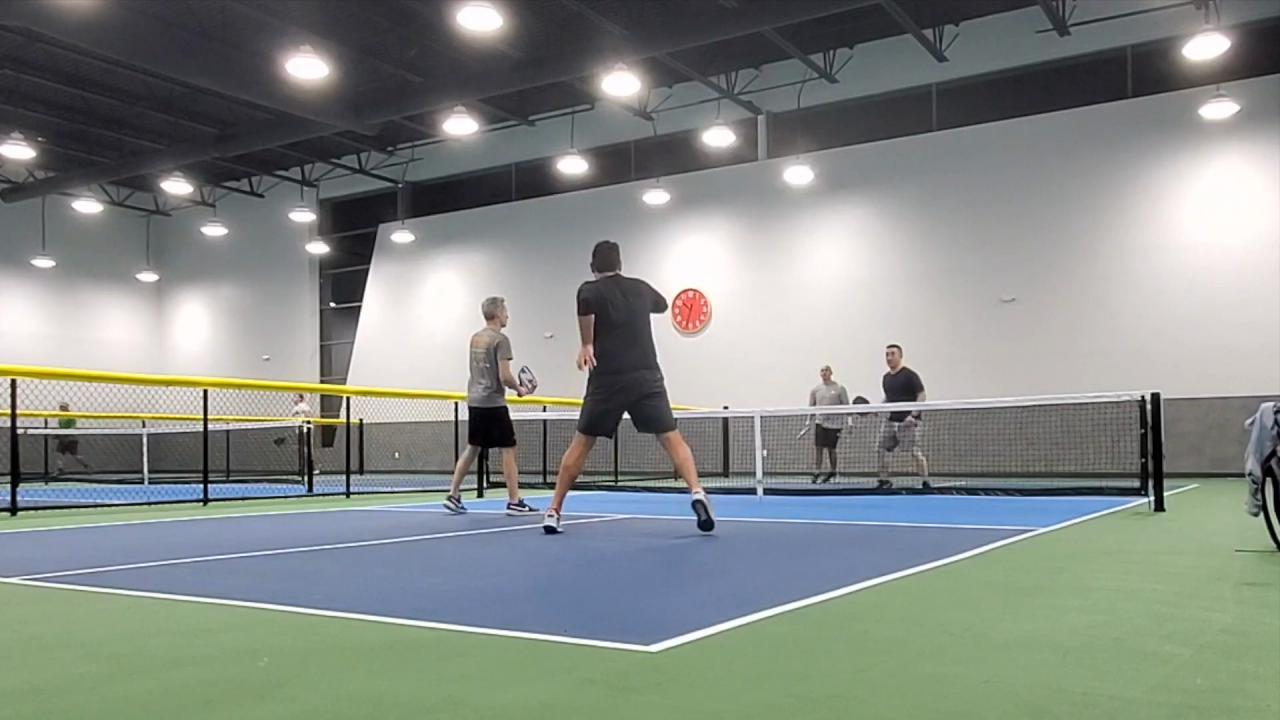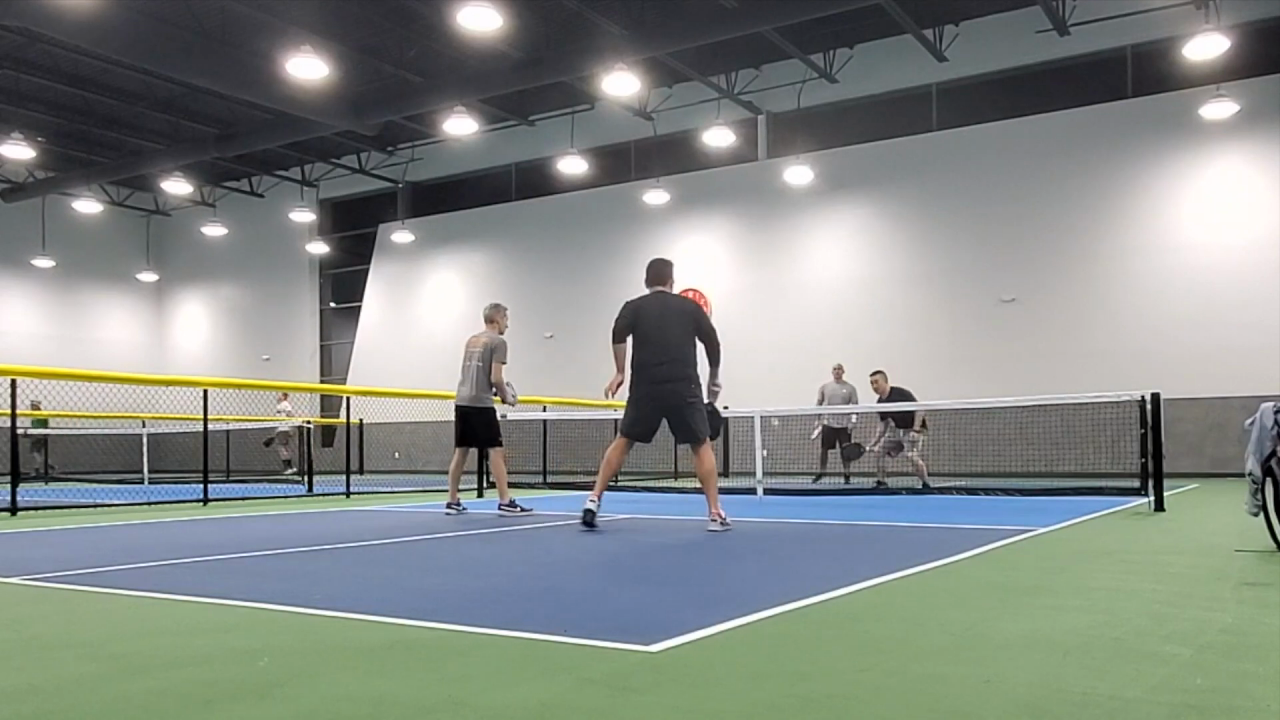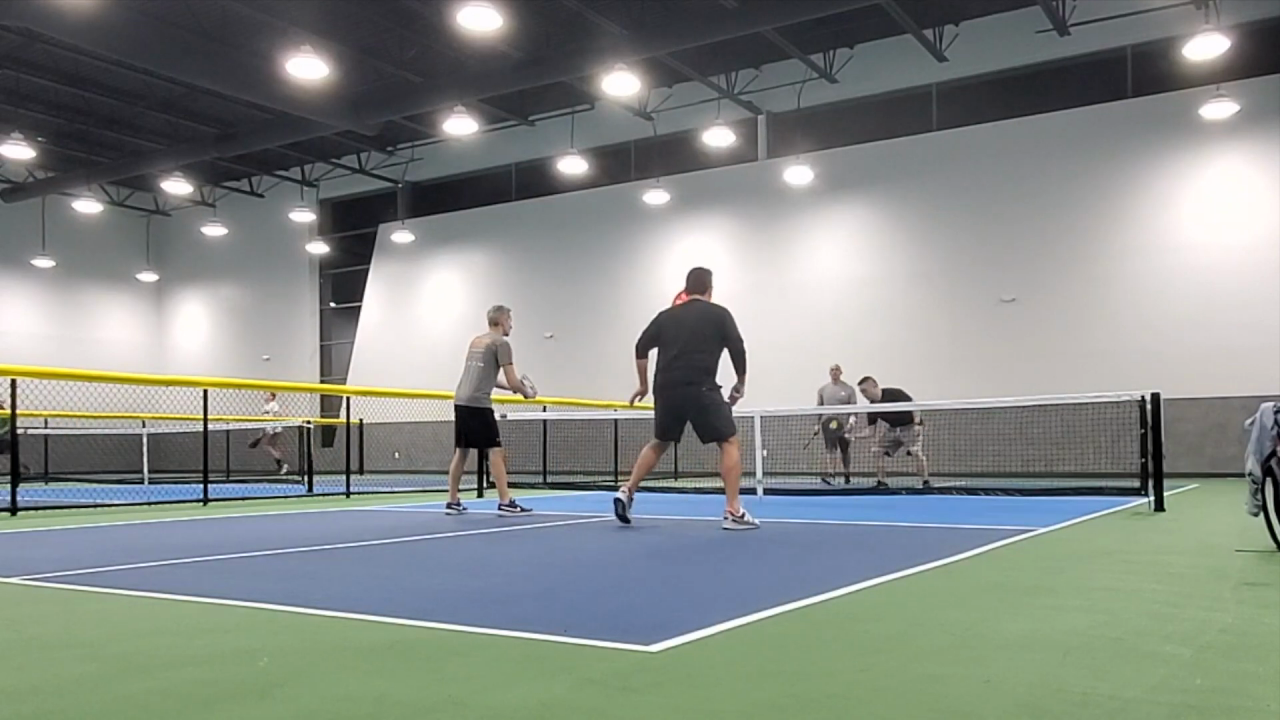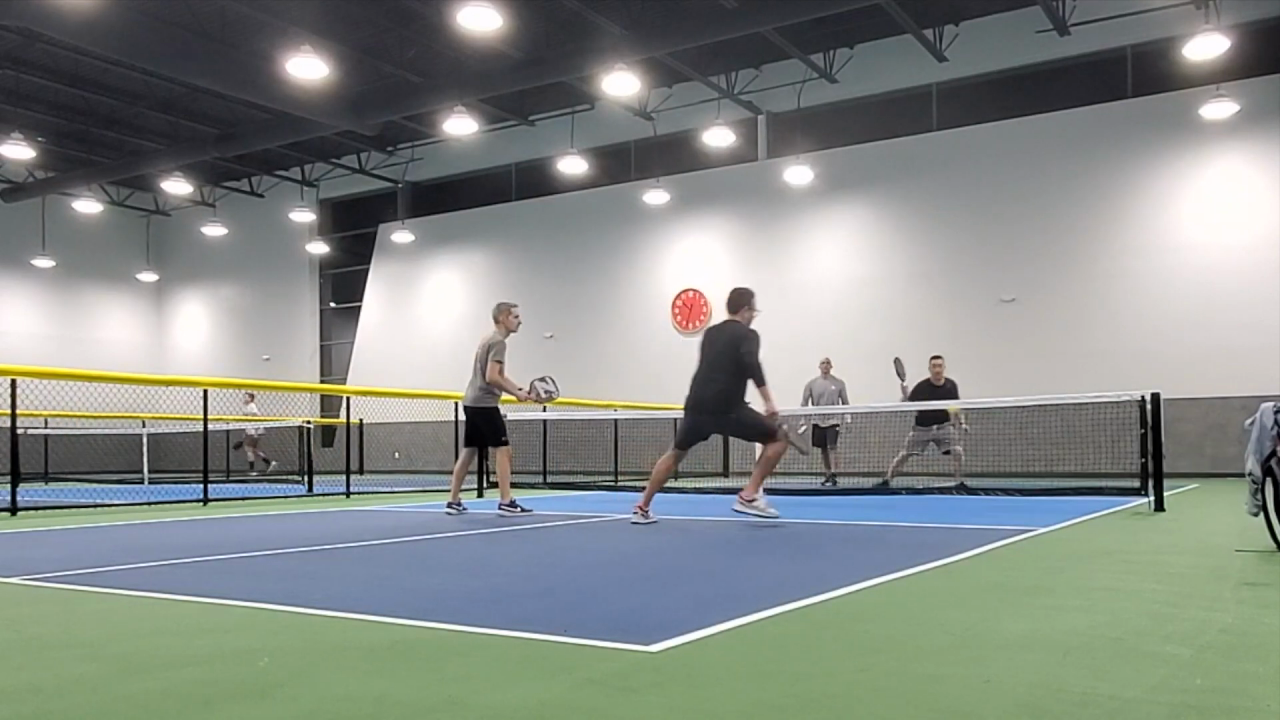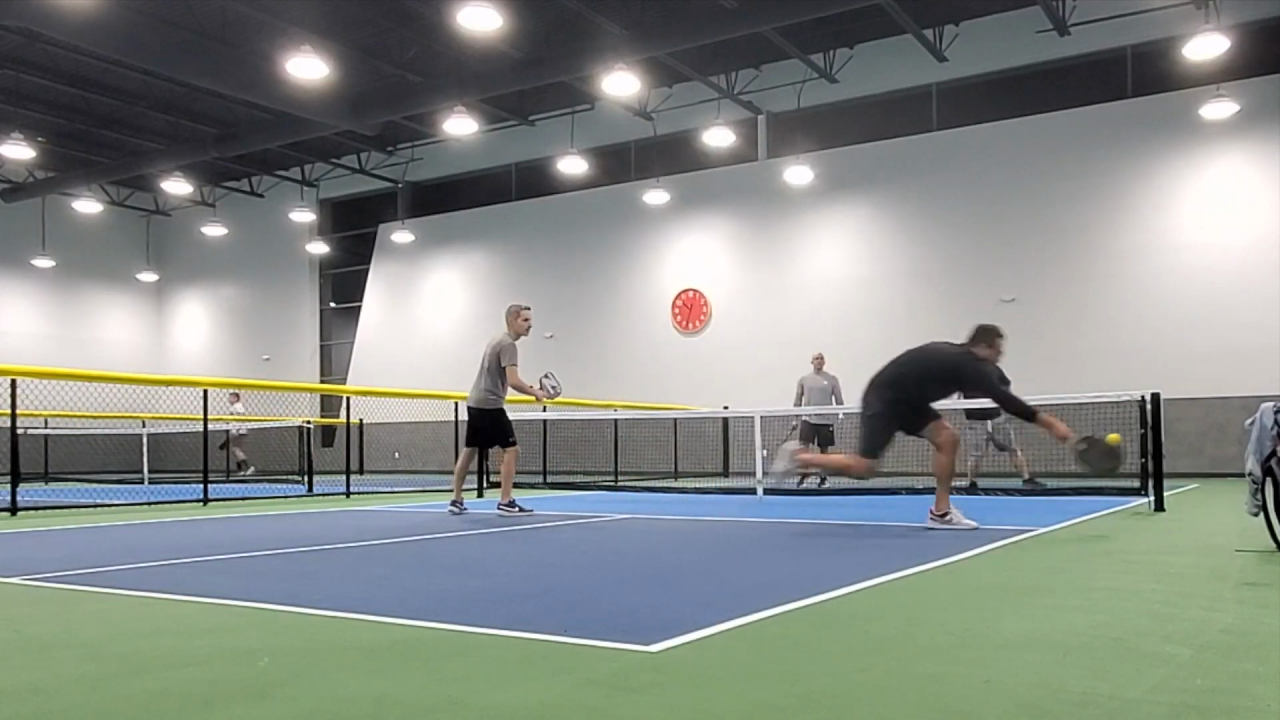
dt=0.5s
person 1, frame 1
left shoulder: (591, 289)
right shoulder: (640, 288)
left elbow: (585, 303)
right elbow: (662, 304)
left wrist: (586, 345)
left hip: (606, 380)
right hip: (646, 377)
left knee: (582, 443)
right knee: (672, 438)
left ankle: (554, 512)
right ankle: (697, 493)
person 1, frame 2
left shoulder: (634, 307)
right shoulder: (689, 307)
left elbow: (619, 335)
right elbow: (712, 342)
left wrist: (620, 373)
right wrist: (714, 377)
left hip: (645, 388)
right hip: (684, 387)
left knee: (622, 443)
right knee: (702, 447)
left ankle: (594, 499)
right ankle: (715, 514)
person 1, frame 3
left shoulder: (666, 316)
right shoulder: (718, 313)
left elbow: (642, 347)
right elbow: (737, 348)
left wrist: (643, 384)
right wrist: (740, 383)
left hip: (666, 388)
right hip: (700, 388)
left knee: (659, 443)
right knee: (730, 443)
left ankle: (627, 491)
right ankle: (733, 511)
person 1, frame 4
left shoulder: (711, 334)
right shoulder: (747, 334)
right elbow: (751, 364)
right wrist: (768, 401)
left hip: (698, 405)
right hip: (726, 408)
left knee: (675, 454)
right knee: (779, 439)
left ankle: (642, 507)
right ankle: (748, 497)
person 1, frame 5
left shoulder: (950, 353)
right shoulder: (970, 366)
left elbow: (916, 364)
right elbow: (1005, 400)
right wrist: (1050, 423)
left hip: (905, 400)
right hip: (882, 398)
left knee: (948, 440)
right knee: (863, 467)
left ankle: (941, 512)
right ankle: (797, 456)
person 2, frame 1
left shoulder: (475, 338)
right shoulder: (500, 339)
right elbow: (505, 375)
left wrist: (511, 385)
right wrist: (518, 388)
left hip: (474, 402)
right hip: (493, 404)
left knee: (472, 449)
right knee: (508, 450)
left ankle: (453, 495)
right ankle: (514, 502)
person 2, frame 2
left shoulder: (471, 341)
right shoulder: (497, 342)
right elbow: (496, 378)
left wrist: (497, 392)
right wrist: (506, 396)
left hip: (462, 402)
right hip: (480, 404)
left knee: (461, 451)
right knee: (496, 451)
left ankle: (453, 501)
right ankle: (505, 502)
person 2, frame 3
left shoulder: (476, 341)
right shoulder: (501, 343)
right elbow: (512, 380)
left wrist: (516, 388)
right wrist: (527, 392)
left hip: (461, 401)
right hip: (478, 404)
left knee: (461, 451)
right knee: (495, 451)
left ankle: (452, 501)
right ankle: (505, 502)
person 2, frame 4
left shoulder: (490, 340)
right shoulder: (498, 342)
right elbow: (491, 377)
left wrist: (522, 390)
right wrist: (515, 393)
left hip: (472, 402)
right hip: (485, 404)
left knee: (469, 452)
right knee: (503, 450)
left ankle: (453, 501)
right ankle: (506, 502)
person 2, frame 5
left shoulder: (498, 341)
right shoulder: (508, 345)
right elbow: (513, 381)
left wrist: (531, 388)
right wrist: (534, 393)
left hip: (476, 403)
right hip: (490, 405)
left knee: (469, 451)
right knee: (511, 450)
left ankle: (456, 500)
right ankle: (506, 502)
